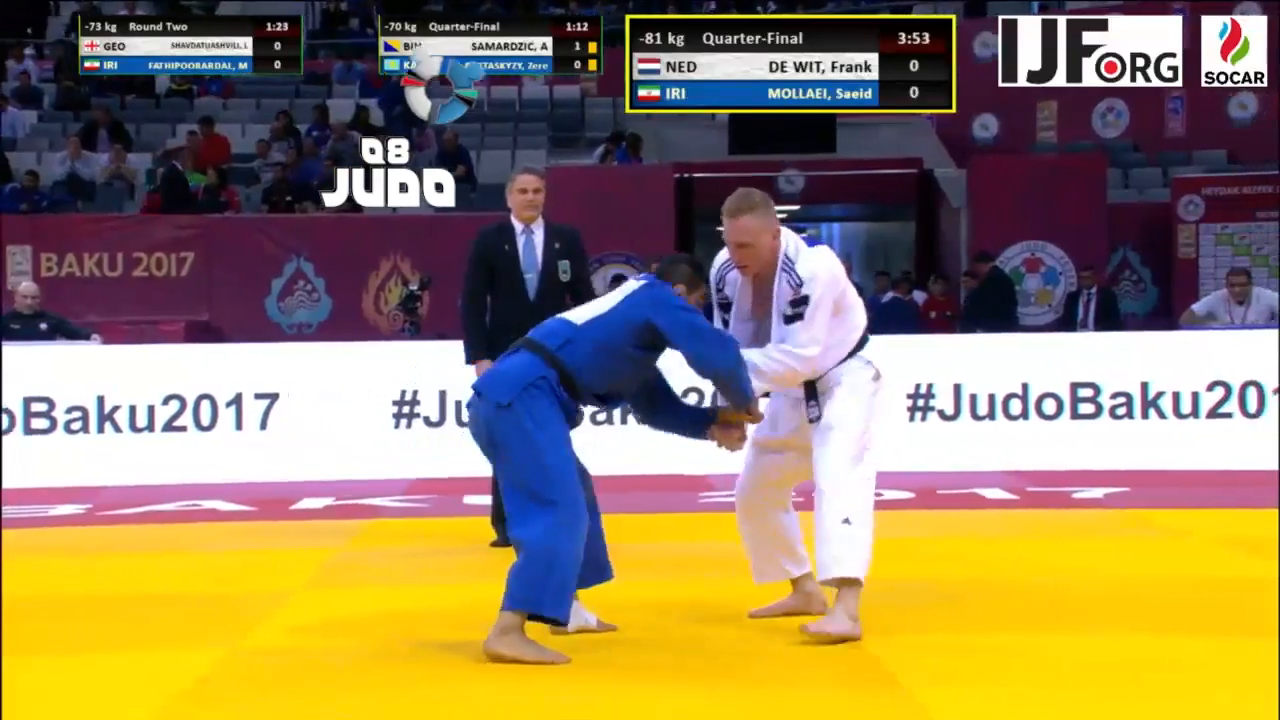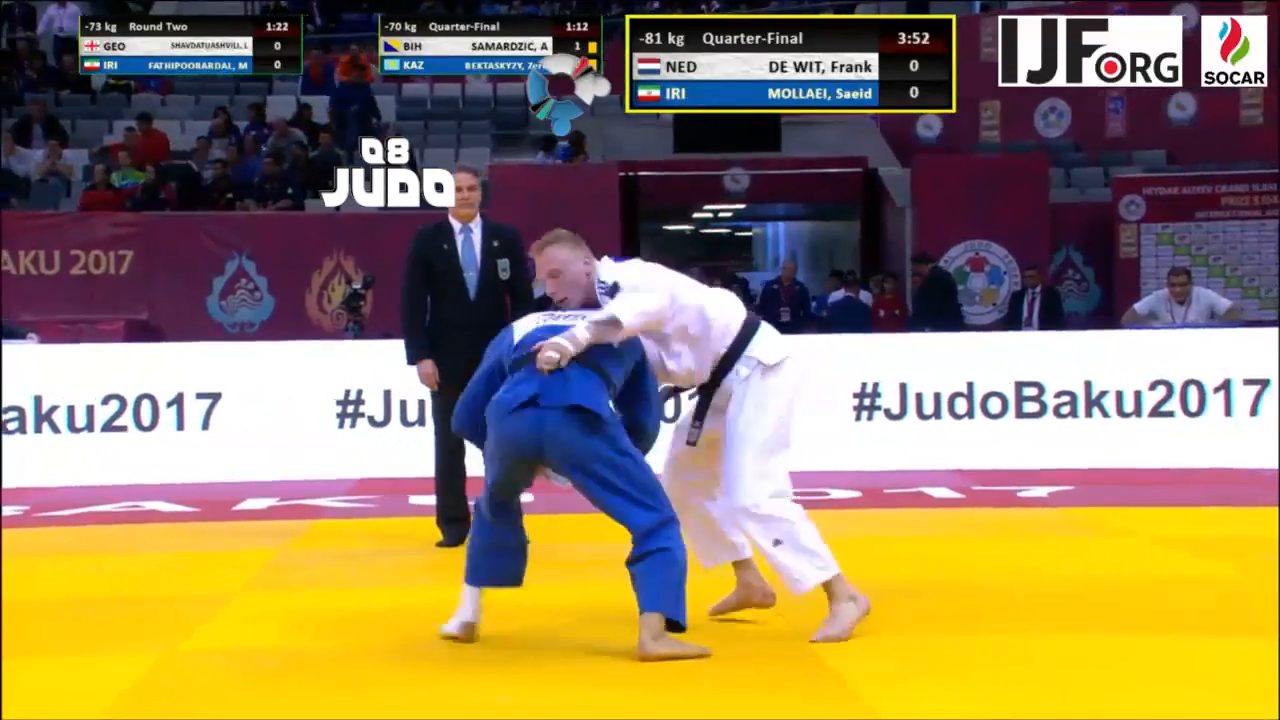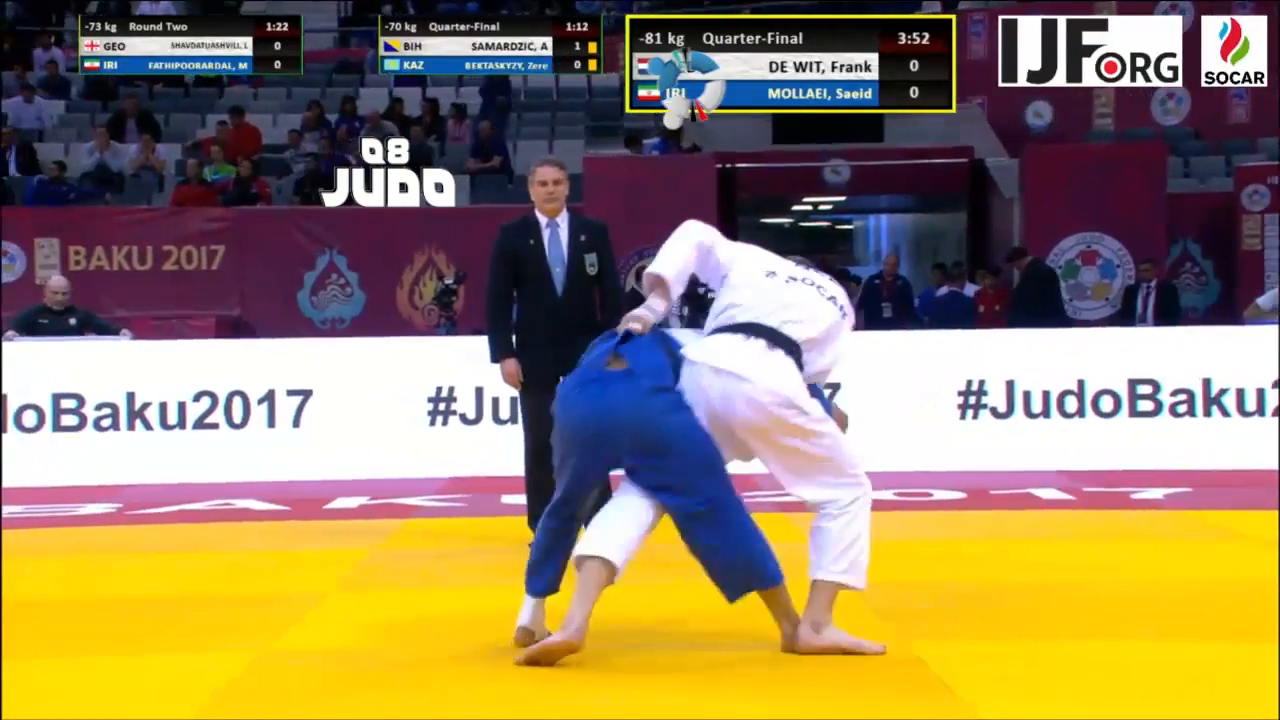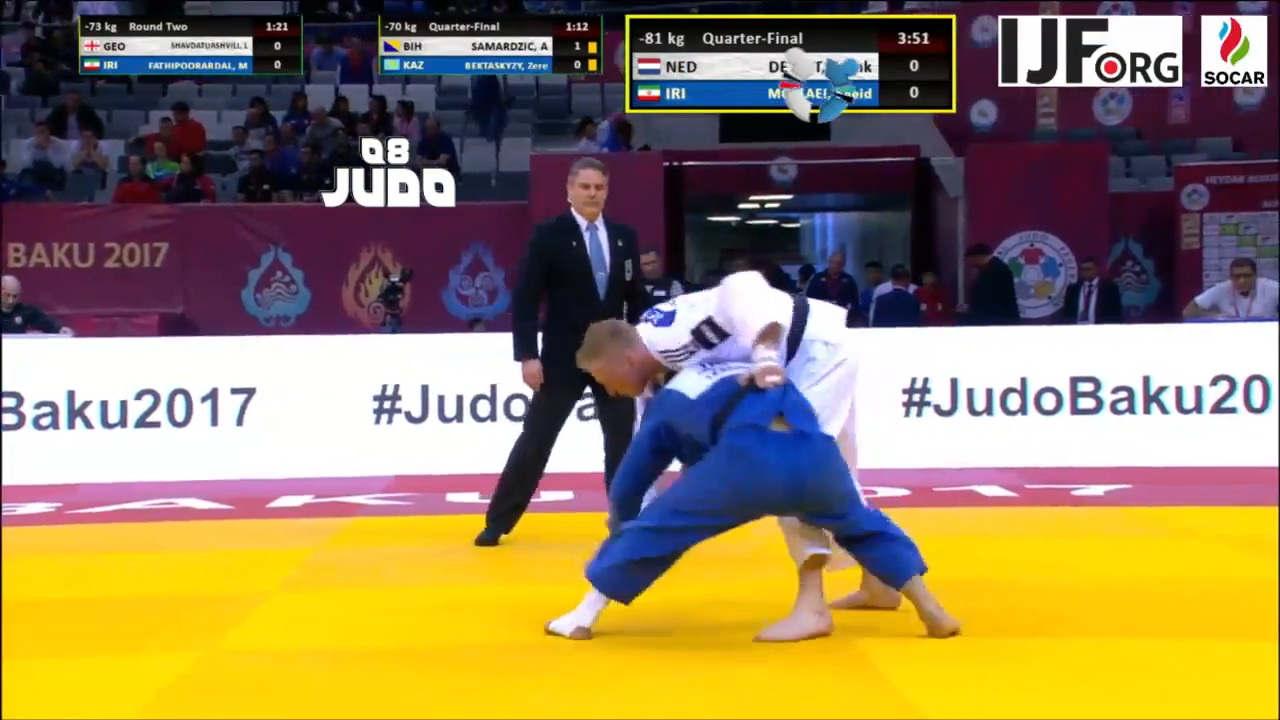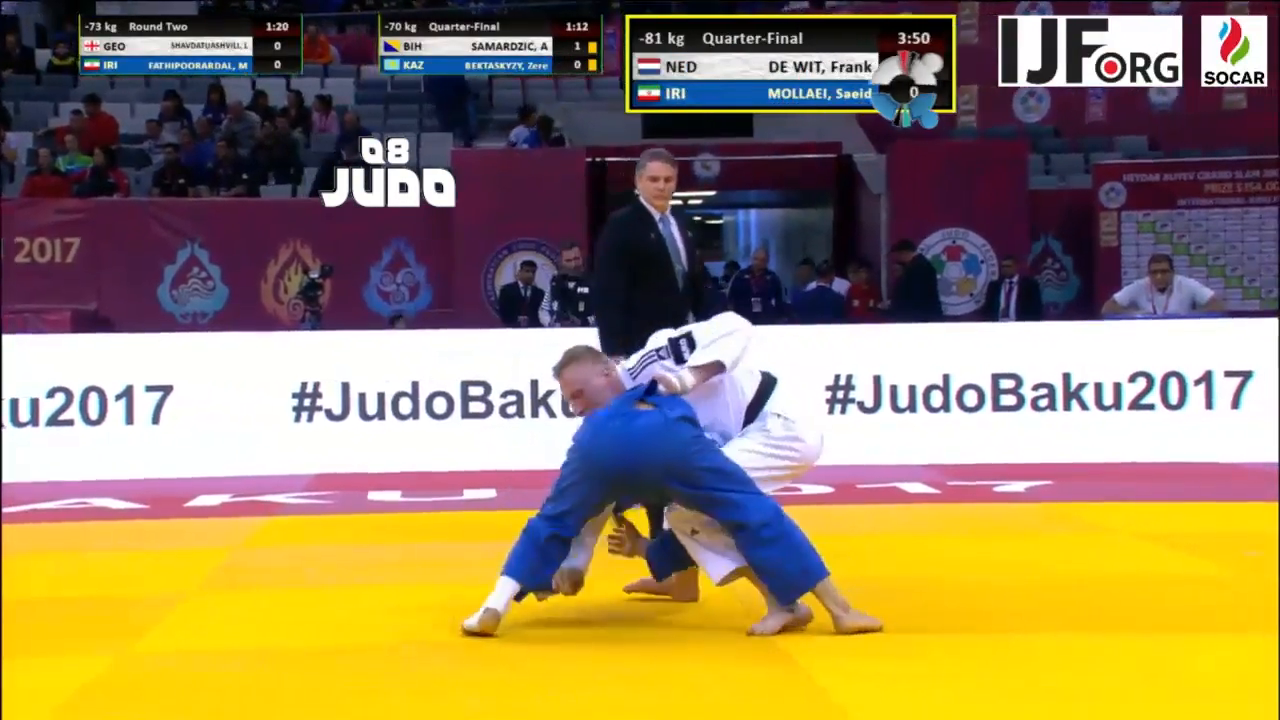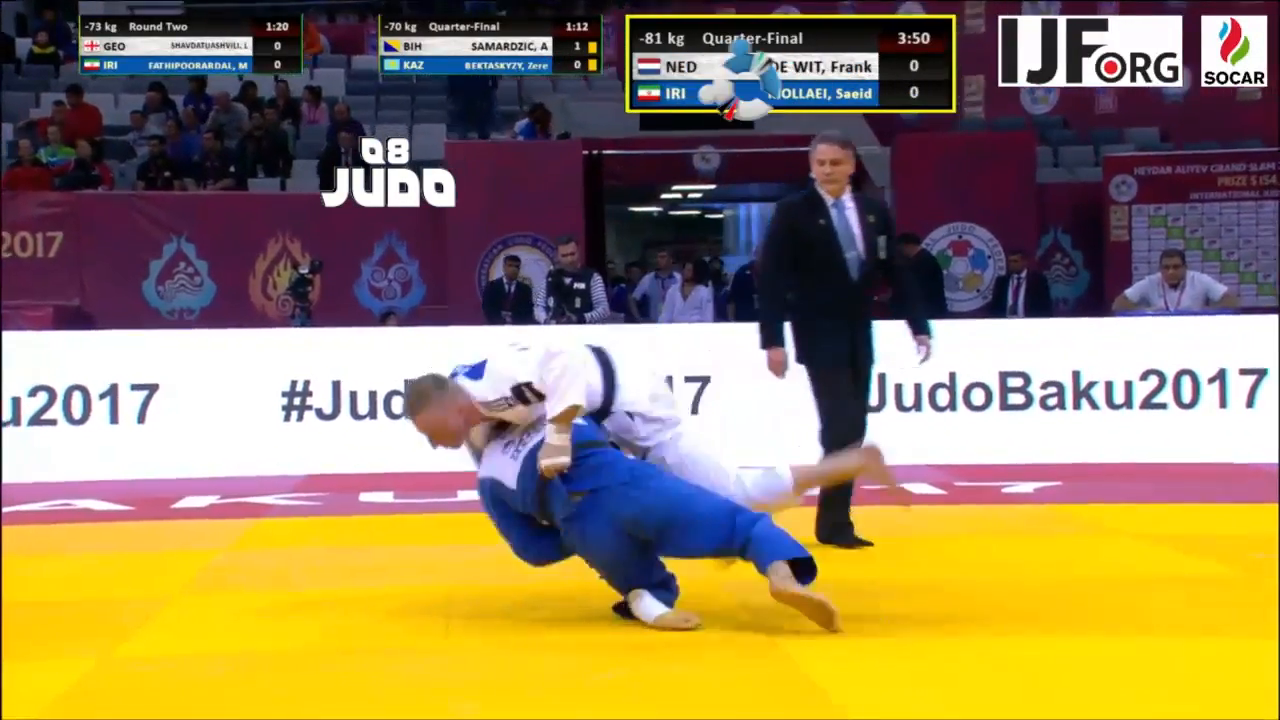
dt=0.7s
person 1, frame 1
left shoulder: (813, 268)
right shoulder: (726, 270)
left elbow: (798, 356)
right elbow: (735, 344)
left hip: (844, 380)
right hip: (796, 389)
left knee: (837, 478)
right knee: (756, 493)
left ankle: (847, 609)
right ankle: (805, 592)
person 1, frame 2
left shoulder: (618, 280)
right shoulder: (602, 312)
left elbow: (647, 300)
left wrist: (578, 338)
left hip: (754, 368)
right hip: (730, 375)
left knee: (750, 495)
right knee: (681, 482)
left ankle: (843, 597)
right ankle: (751, 583)
person 1, frame 3
left shoulder: (746, 259)
right shoulder: (837, 304)
left elbow: (693, 238)
right elbow: (814, 367)
left wrist: (654, 304)
left hip: (703, 375)
right hip: (767, 389)
right knee: (846, 495)
right ankle: (818, 624)
person 1, frame 4
left shoulder: (675, 339)
right shoulder: (653, 359)
left elbow: (742, 286)
left wrist: (765, 353)
left hip: (820, 350)
right hip: (791, 363)
left ankle: (812, 606)
right ankle: (878, 584)
person 1, frame 5
left shoulder: (653, 363)
left elbow: (733, 328)
left wrist: (690, 377)
right wrist: (574, 563)
left hip: (783, 431)
right hip: (744, 432)
left knee: (687, 506)
right ankle: (683, 579)
person 1, frame 6
left shoulder: (494, 386)
right shoulder: (472, 412)
left elbow: (569, 363)
left wrist: (556, 437)
left hip: (629, 402)
right hip: (597, 414)
left knee: (728, 489)
left ankle: (855, 463)
person 2, frame 1
left shoulder: (568, 239)
right shoulder: (488, 241)
left elbow: (586, 296)
right elbow: (472, 302)
right wrist: (479, 356)
right hip: (506, 355)
right ankle: (508, 524)
person 2, frame 2
left shoulder: (506, 238)
right shoulder: (426, 240)
left elbow: (522, 298)
right elbow: (412, 303)
right wrist: (420, 356)
right hip: (447, 356)
right knee: (449, 440)
right ankle: (454, 524)
person 2, frame 3
left shoulder: (594, 232)
right shoulder: (512, 236)
left elbow: (611, 294)
right elbow: (498, 300)
right wrist: (504, 354)
left hip: (586, 349)
right hip: (534, 352)
right knee: (538, 440)
right ankle: (544, 524)
person 2, frame 4
left shoulder: (624, 236)
right shoulder: (549, 235)
left elbow: (637, 298)
right elbow: (525, 300)
right wrist: (528, 355)
right hip: (564, 357)
left knee: (623, 438)
right knee: (536, 438)
right ankle: (501, 517)
person 2, frame 5
left shoulder: (681, 225)
right shoulder: (621, 225)
left elbow: (696, 288)
right elbow: (606, 294)
right wrist: (615, 351)
right hip: (640, 348)
right ankle: (663, 524)
person 2, frame 6
left shoulder: (874, 211)
right shoulder: (793, 212)
left elbow: (896, 272)
right elbow: (771, 279)
left wrist: (919, 325)
right wrist: (773, 340)
left hip: (859, 335)
right hip: (819, 337)
left knee: (850, 427)
right knee: (842, 425)
left ankle: (833, 522)
right ankle: (835, 519)
person 3, frame 1
left shoulder: (629, 314)
right shoulder: (658, 298)
left elbow: (655, 407)
right elbow: (718, 354)
left wrist: (711, 424)
right wrist: (742, 403)
left hip: (501, 396)
right hip: (520, 398)
left knee: (572, 496)
right knee: (557, 511)
left ankle: (568, 609)
right ankle: (506, 633)
person 3, frame 2
left shoulder: (515, 332)
right shoulder: (621, 336)
left elbow: (465, 418)
right elbow: (643, 424)
right wrist: (613, 469)
left hip: (512, 416)
right hip: (580, 418)
left knee: (498, 502)
right knee: (655, 520)
left ankle: (467, 615)
right ankle: (653, 634)
person 3, frame 3
left shoulder: (609, 345)
left hip: (584, 399)
right hip: (644, 402)
left knee: (567, 509)
right knee: (716, 512)
left ankle: (529, 622)
right ankle: (792, 627)
person 3, frame 4
left shoulder: (666, 407)
right shoulder: (741, 371)
left elbow: (630, 483)
left wrist: (623, 515)
left hip: (750, 466)
right hip: (815, 456)
left knee: (656, 527)
right knee: (862, 525)
left ankle: (582, 617)
right ankle: (933, 612)
person 3, frame 5
left shoulder: (596, 424)
left elbow: (554, 510)
right wrist: (654, 554)
left hip: (600, 441)
right hip: (666, 435)
left knee: (551, 525)
right knee: (755, 514)
left ankle: (493, 607)
right ankle: (842, 610)
person 3, frame 6
left shoulder: (488, 480)
left elbow: (534, 549)
left hip: (587, 528)
right hip: (629, 486)
right knee: (744, 523)
left ankle: (643, 599)
right ankle: (786, 581)
